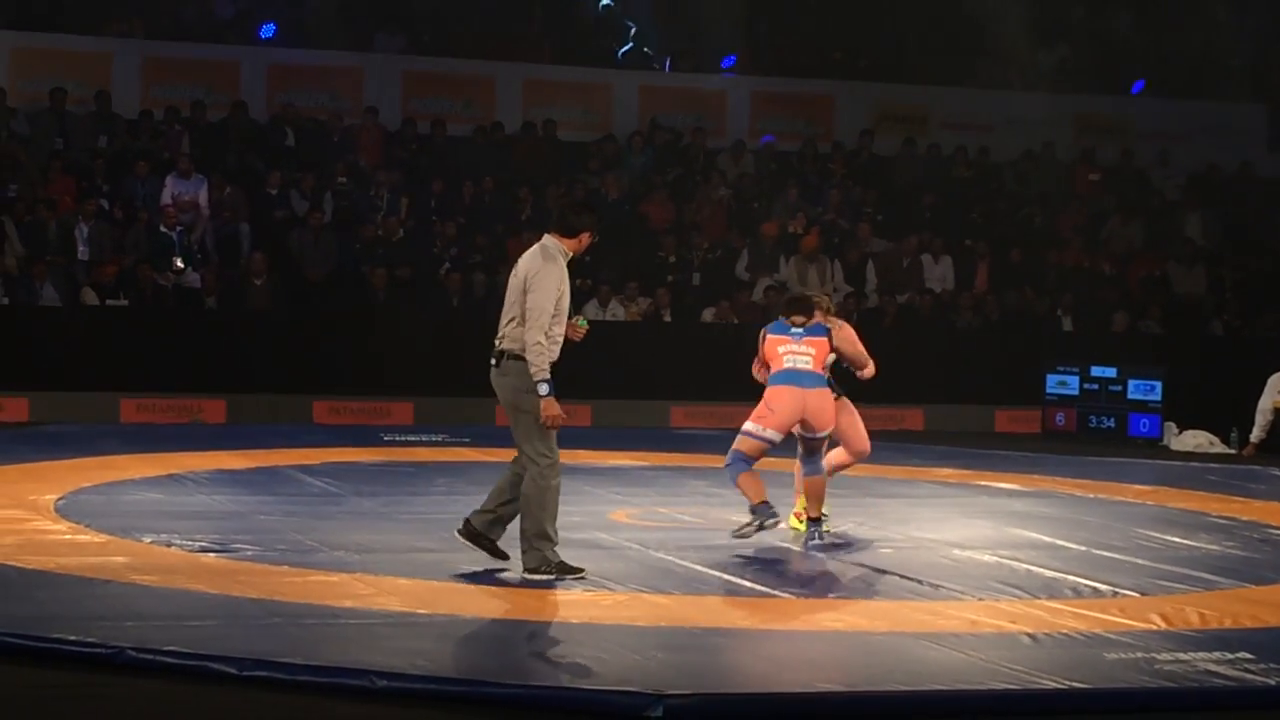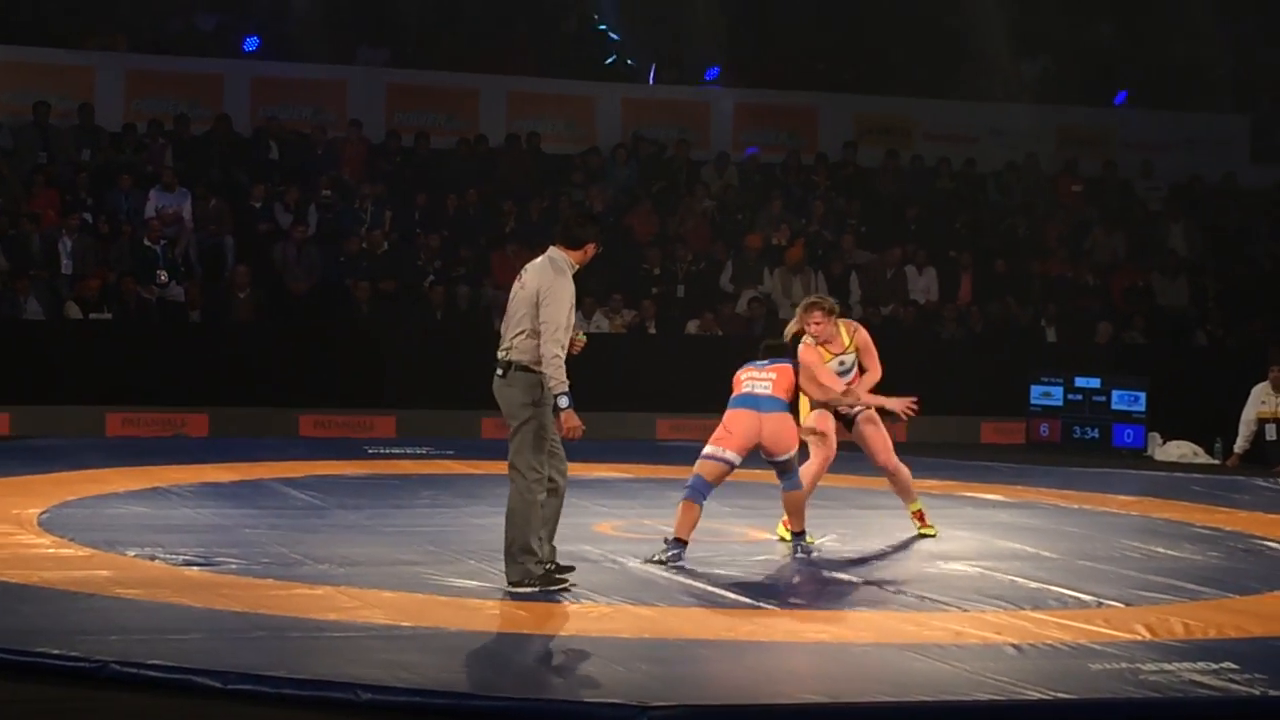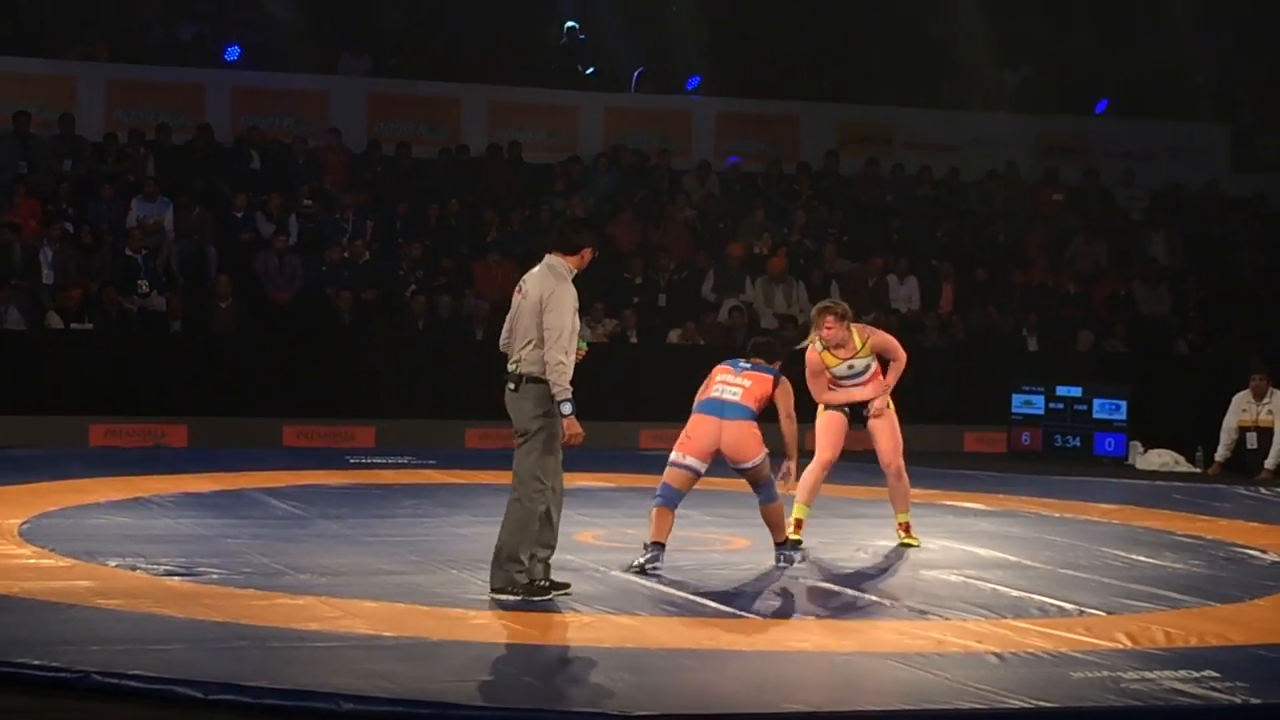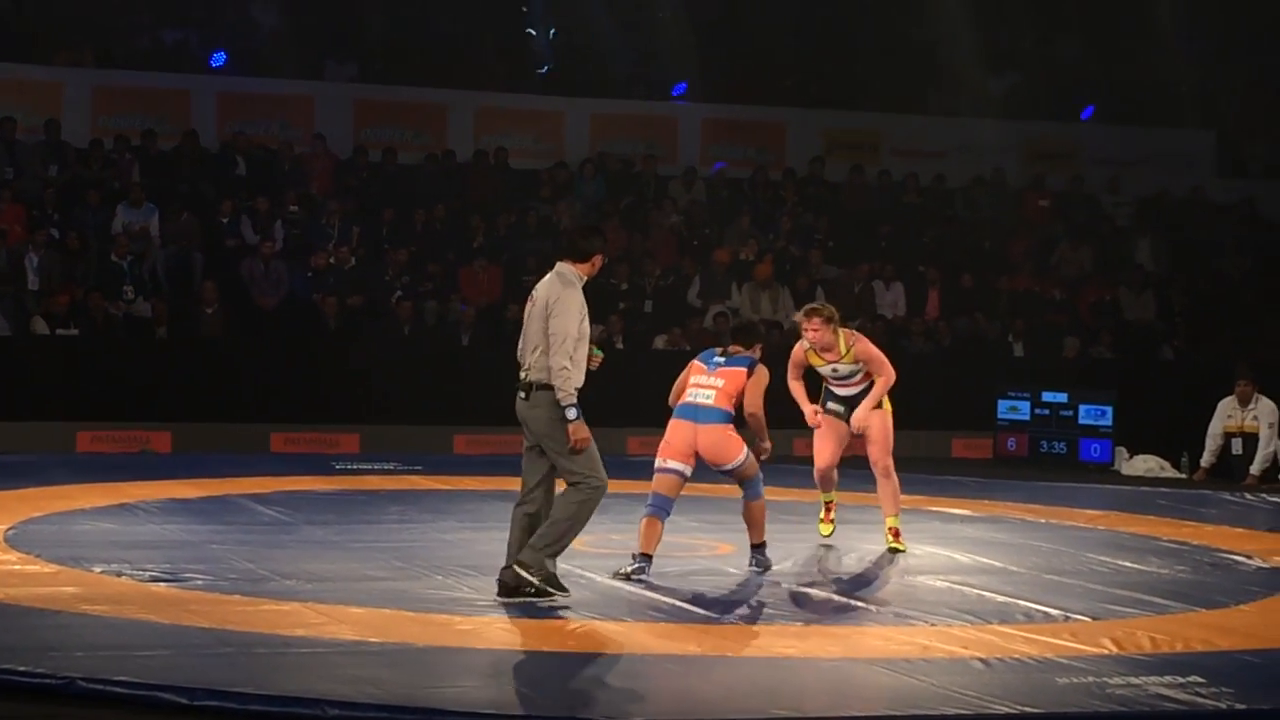
dt=0.2s
person 1, frame 1
left shoulder: (539, 256)
right shoulder: (548, 268)
right elbow: (534, 337)
left wrist: (561, 328)
right wrist: (546, 394)
left hip: (514, 367)
right hip: (520, 369)
left knee: (533, 458)
right knee: (543, 463)
left ankle: (482, 524)
right ankle: (539, 558)
person 1, frame 2
left shoulder: (534, 268)
right shoulder: (558, 281)
left elbow: (509, 327)
right elbow: (550, 350)
left wrist: (563, 341)
right wrist: (566, 406)
left hip: (516, 377)
right hip: (526, 382)
left knee: (552, 471)
right knee: (530, 477)
left ankle: (540, 558)
right ankle: (522, 570)
person 1, frame 3
left shoulder: (532, 278)
right shoulder: (561, 287)
left elbow: (507, 341)
right elbow: (555, 357)
right wrist: (568, 413)
left hip: (522, 390)
right hip: (539, 394)
left knee: (542, 486)
right knee: (536, 488)
left ankle: (533, 574)
right ankle: (507, 576)
person 1, frame 4
left shoulder: (547, 285)
right shoulder: (568, 292)
left elbow: (526, 350)
right elbow: (560, 362)
left wrist: (580, 358)
right wrist: (573, 418)
left hip: (532, 399)
right hip: (550, 400)
left knee: (536, 491)
right knee: (589, 482)
left ankle: (515, 579)
right ankle: (534, 556)
person 2, frame 1
left shoulder: (769, 331)
right shoulder: (827, 334)
left elbow: (762, 368)
left hip: (782, 395)
right hip: (820, 396)
left knee: (736, 463)
right knee: (812, 459)
left ankle: (763, 509)
right ankle: (815, 527)
person 2, frame 2
left shoulder: (743, 371)
right shoulder: (797, 367)
right elbow: (824, 396)
right wrist: (882, 401)
left hip: (738, 417)
right hip: (778, 421)
left knee: (696, 488)
right knee: (789, 476)
left ankle: (677, 546)
right ankle: (800, 541)
person 2, frame 3
left shoulder: (720, 367)
right shoulder: (776, 377)
right elbow: (787, 418)
right wrist: (792, 459)
left hip: (701, 423)
right hip: (739, 429)
left knee: (666, 497)
right knee: (764, 487)
left ankle: (654, 551)
right ankle: (783, 549)
person 2, frame 4
left shoulder: (701, 358)
right shoulder: (756, 369)
left elbow: (673, 400)
right elbow: (752, 411)
right wrist: (763, 441)
left hip: (679, 427)
right hip: (716, 431)
left knee: (658, 504)
right knee: (753, 483)
left ankle: (641, 561)
right ankle: (758, 554)
person 3, frame 1
left shoulder: (841, 331)
left elbow: (865, 364)
right elbow: (760, 373)
left wrist: (867, 369)
left knee: (861, 449)
right ankle: (801, 510)
person 3, frame 2
left shoulder: (854, 332)
right shoulder: (806, 349)
left elbow: (873, 372)
right hip: (818, 402)
left knee: (888, 462)
right knee: (823, 457)
left ankle: (917, 513)
right ankle: (789, 522)
person 3, frame 3
left shoulder: (869, 336)
right shoulder: (815, 353)
left elbow: (900, 357)
right elbow: (820, 395)
left wrist: (882, 393)
left hip: (876, 396)
right hip: (837, 399)
left knee: (893, 464)
right knee: (824, 459)
left ankle: (904, 526)
right ankle: (796, 519)
person 3, frame 4
left shoulder: (854, 343)
right shoulder: (801, 350)
left elbow: (888, 375)
right elbow: (794, 379)
left wrist: (864, 408)
right wrist: (806, 407)
left hip: (870, 394)
right hip: (834, 396)
left knee: (882, 463)
right knee: (823, 466)
left ankle: (893, 530)
right ankle: (828, 502)
